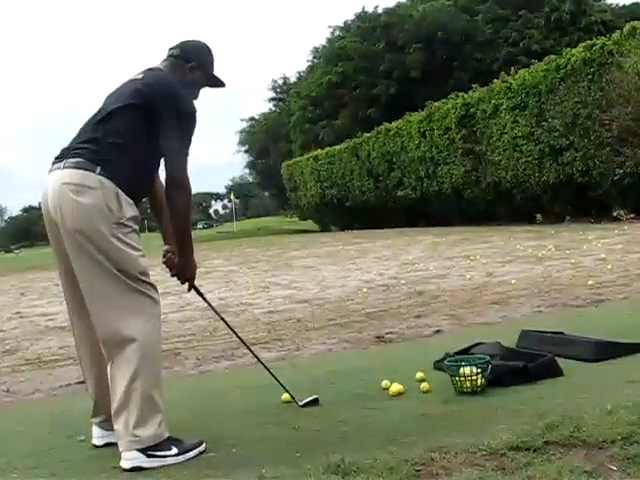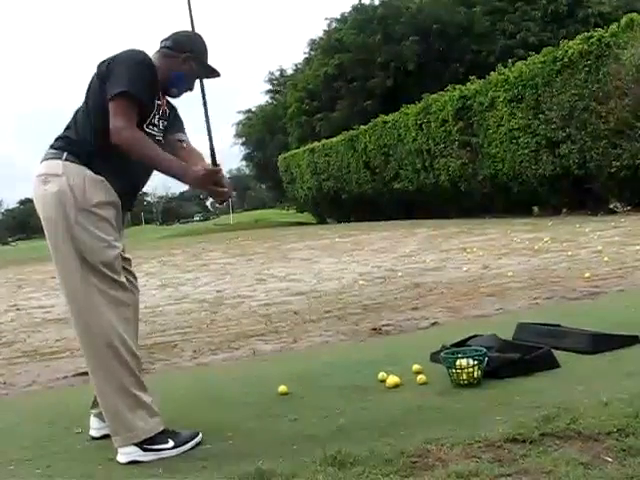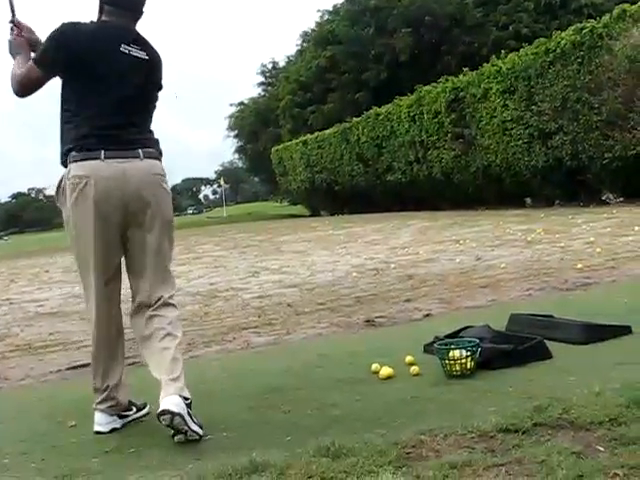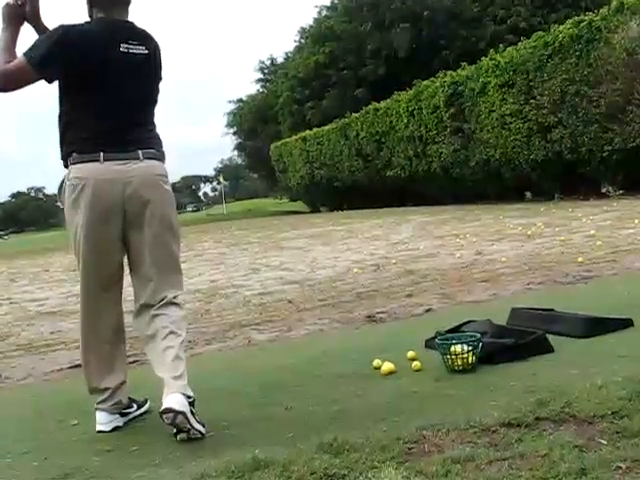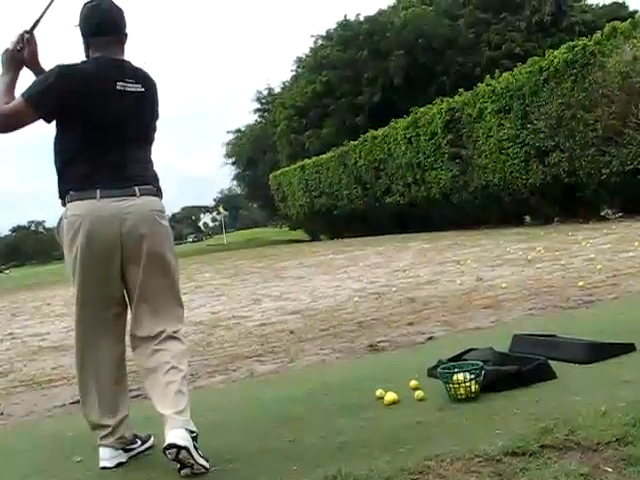
dt=1s
person 1, frame 1
left shoulder: (139, 88)
right shoulder: (174, 97)
left elbow: (150, 175)
right elbow: (177, 183)
left wrist: (168, 242)
right wrist: (185, 253)
left hip: (60, 187)
right hip: (91, 193)
left knee: (93, 315)
right knee: (135, 312)
left ankle: (109, 419)
right ankle: (142, 439)
person 1, frame 2
left shoulder: (164, 107)
right shoulder: (133, 63)
left elbow: (185, 151)
right elbow: (121, 133)
left wrist: (210, 177)
right wrist: (191, 176)
left hip: (99, 196)
right hip: (73, 183)
left knee: (117, 301)
right knee: (105, 308)
left ankle: (108, 411)
right ankle: (137, 434)
person 1, frame 3
left shoulder: (73, 36)
right shoulder: (150, 57)
left elbow: (21, 85)
left wrist: (20, 50)
right wrist: (40, 46)
left hip: (90, 173)
right hip: (145, 170)
left knee: (101, 295)
right knee: (155, 292)
left ankle: (109, 404)
right ankle: (173, 393)
person 1, frame 4
left shoulder: (71, 39)
right shoulder: (148, 46)
left hip: (90, 176)
right hip: (147, 171)
left knee: (98, 296)
right knee: (160, 290)
left ankle: (111, 402)
right ankle: (176, 392)
person 1, frame 5
left shoulder: (68, 78)
right shoulder: (144, 83)
right wrist: (39, 70)
left hip: (87, 212)
right hip: (143, 207)
left knee: (97, 331)
right knee: (159, 324)
left ankle: (113, 439)
right ankle: (178, 428)
